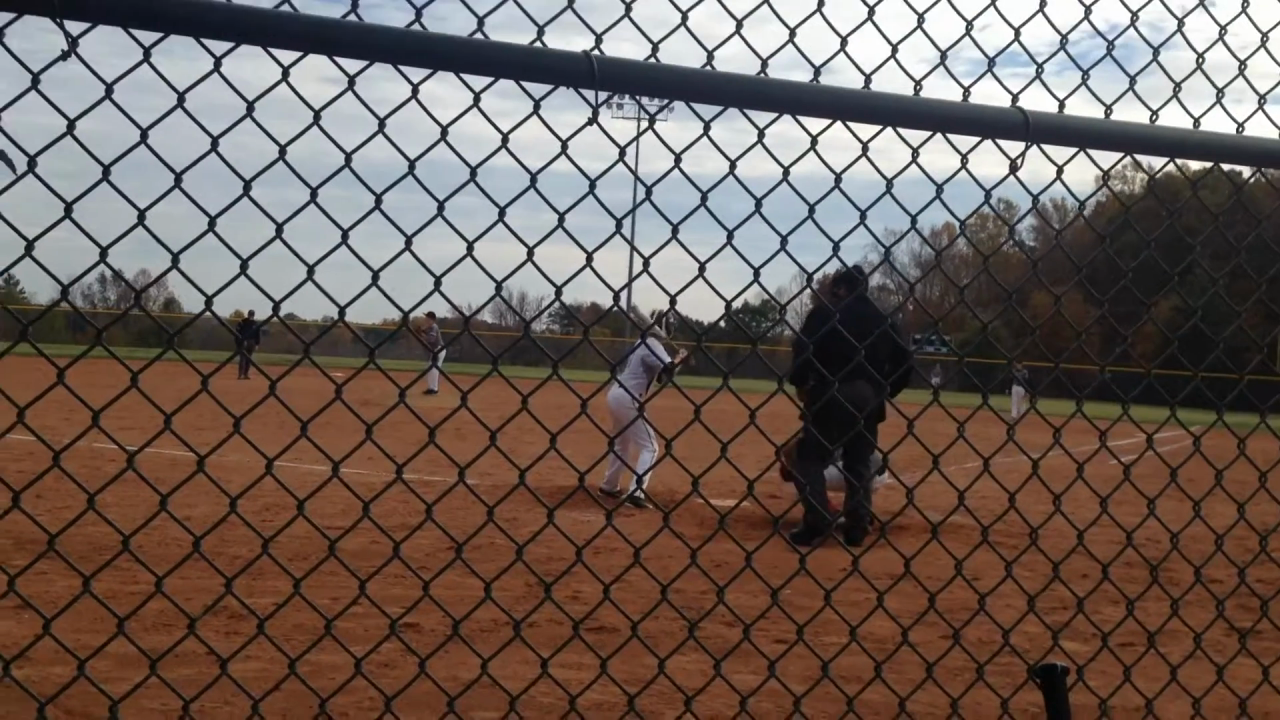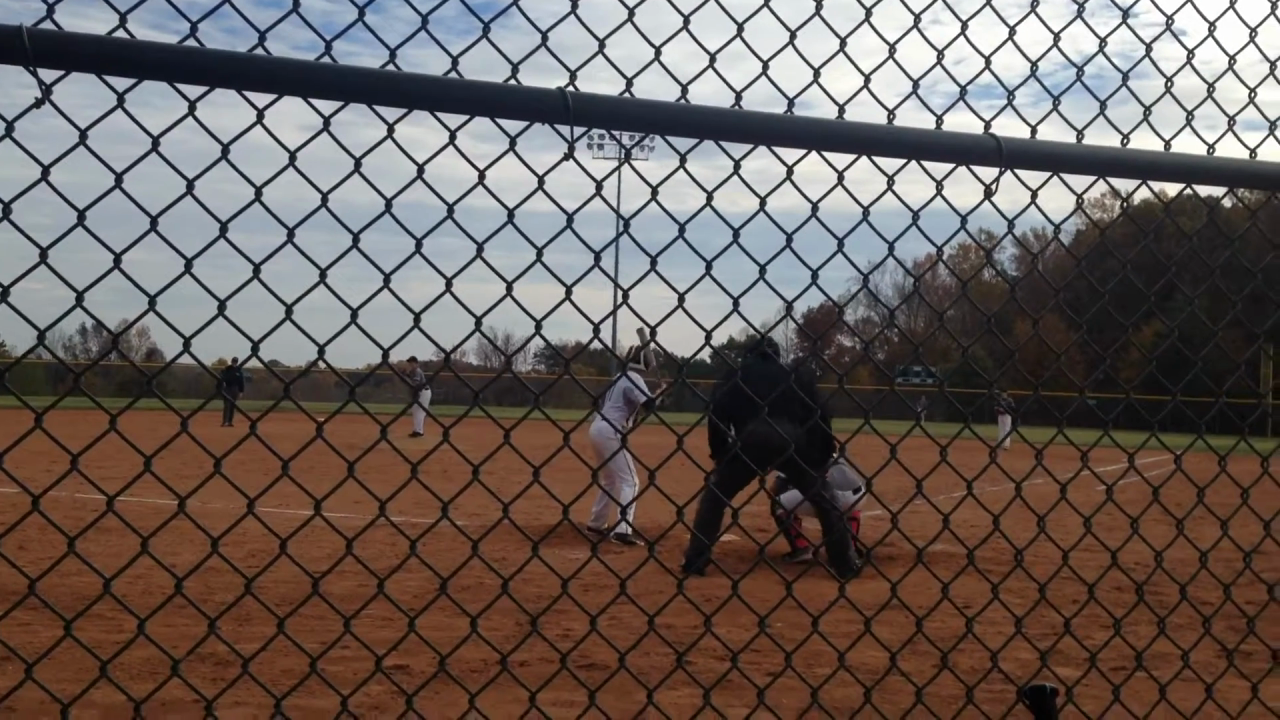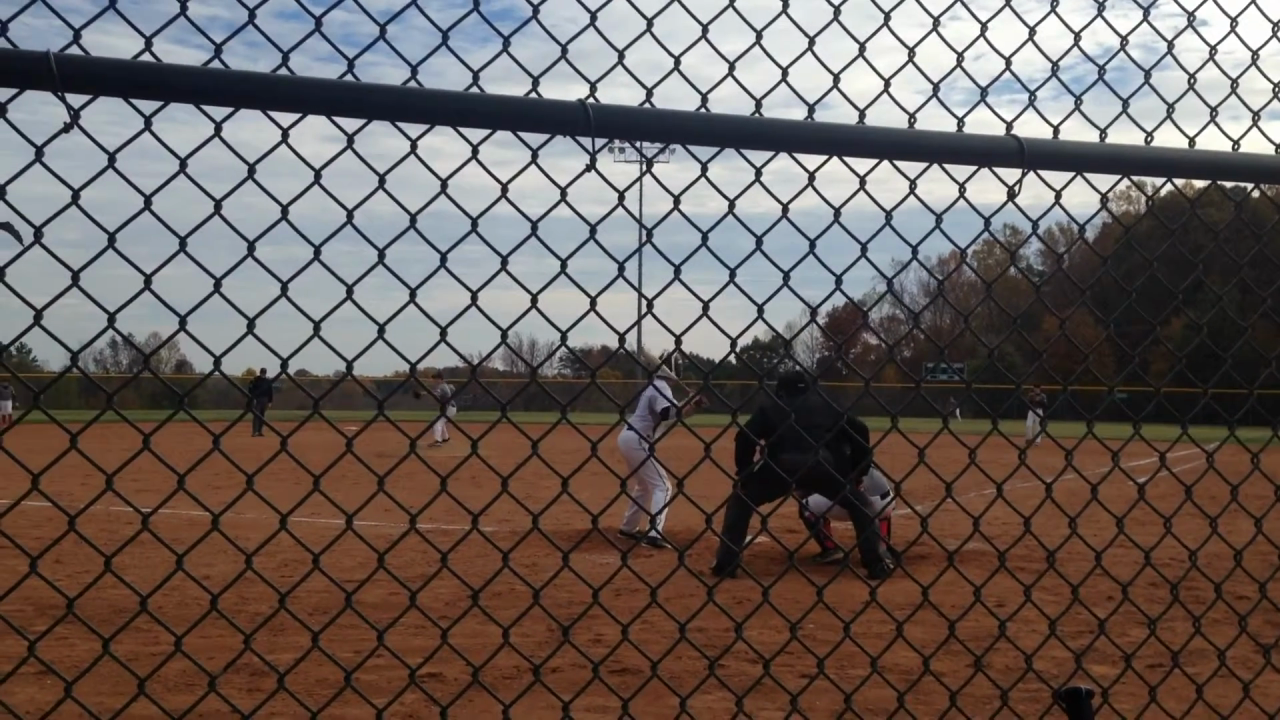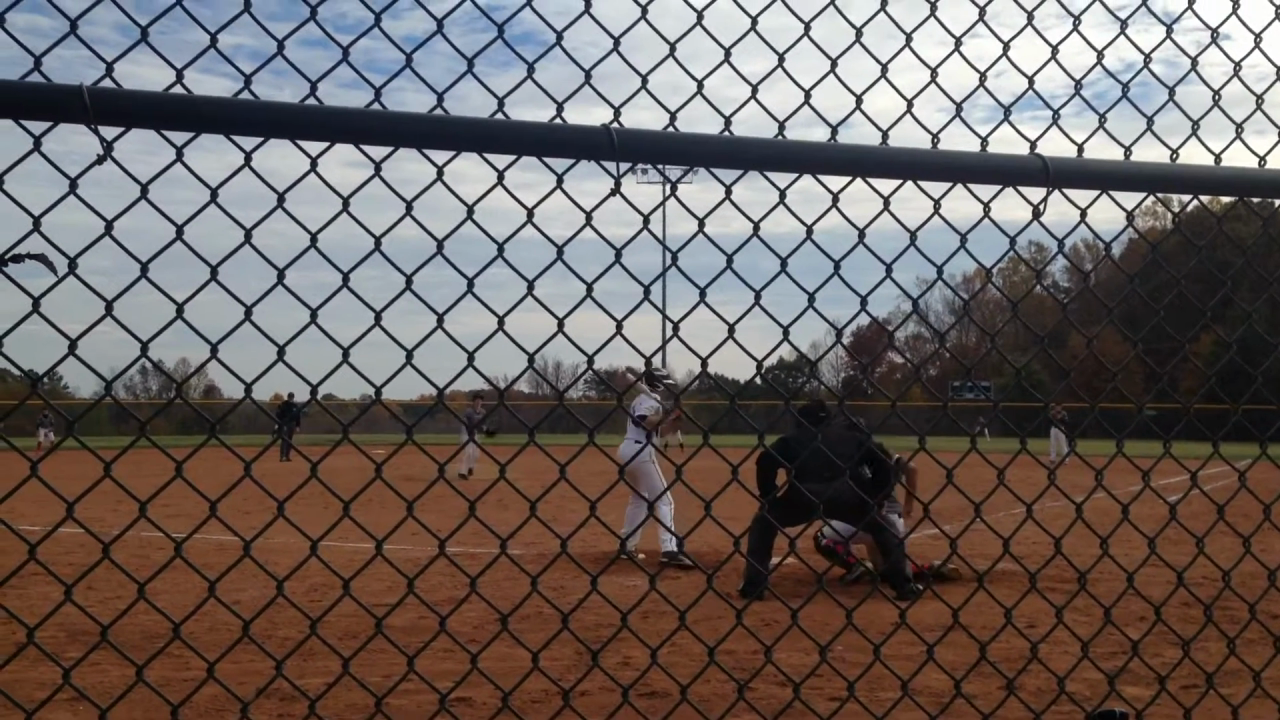
dt=1s
person 1, frame 1
left shoulder: (825, 312)
right shoulder: (882, 318)
left elbow: (802, 348)
right elbow: (904, 360)
left wrist: (801, 384)
right wrist: (884, 392)
left hip: (828, 395)
right hip: (866, 398)
left knee: (808, 458)
right knee: (859, 464)
left ankle: (817, 523)
right ankle: (857, 529)
person 1, frame 2
left shoulder: (737, 376)
right shoulder: (797, 377)
left elbow: (718, 416)
right elbow: (820, 416)
left wrist: (719, 456)
right wrist: (824, 457)
left hip: (752, 441)
right hip: (794, 442)
left knee: (716, 494)
right knee: (824, 500)
left ankle: (696, 560)
right ankle: (846, 564)
person 1, frame 3
left shoulder: (771, 409)
right shoulder: (827, 406)
left elbow: (745, 437)
right elbow: (860, 432)
left wrist: (744, 475)
right wrist: (857, 474)
left hip: (783, 466)
right hip: (825, 466)
left knee: (741, 500)
right knee: (859, 506)
left ankle: (726, 563)
right ankle: (878, 564)
person 1, frame 4
left shoulder: (792, 439)
right shoulder: (849, 436)
left elbow: (765, 461)
right elbow: (881, 461)
left wrist: (768, 499)
right wrist: (877, 499)
left hip: (804, 496)
right hip: (845, 495)
left knee: (763, 523)
right knee: (881, 527)
left ankle: (752, 585)
right ankle: (903, 586)
person 2, frame 1
left shoulder: (643, 344)
right shoulder: (653, 345)
left elbow: (661, 378)
right elbow: (668, 369)
left wrist: (678, 361)
right wrist: (679, 358)
left hip: (616, 395)
right hip: (628, 399)
left knee: (622, 443)
right knee: (649, 446)
left ankle: (609, 486)
right ankle: (636, 493)
person 2, frame 2
left shoulder: (621, 378)
right shoulder: (634, 378)
left elbow: (637, 410)
right elbow: (649, 405)
left wrist: (655, 396)
right wrist: (660, 392)
left hip: (598, 429)
right hip: (610, 432)
left knee: (609, 480)
right knee: (629, 481)
left ankle: (596, 524)
right ankle: (623, 530)
person 2, frame 3
left shoulder: (655, 386)
right shoulder: (661, 387)
left elbow: (676, 415)
right elbow: (668, 414)
left wrist: (695, 406)
right wrist: (687, 402)
left hip: (629, 438)
right hip: (637, 441)
left knee: (644, 486)
right knee: (661, 486)
left ankle: (628, 528)
right ankle: (654, 534)
person 2, frame 4
left shoulder: (639, 399)
right shoulder: (650, 399)
right elbow: (642, 420)
left wrist: (668, 418)
right wrist: (667, 417)
left hip: (626, 450)
right hip: (640, 452)
left knee: (638, 499)
right knee: (663, 501)
left ankle: (627, 547)
right ankle: (669, 550)
